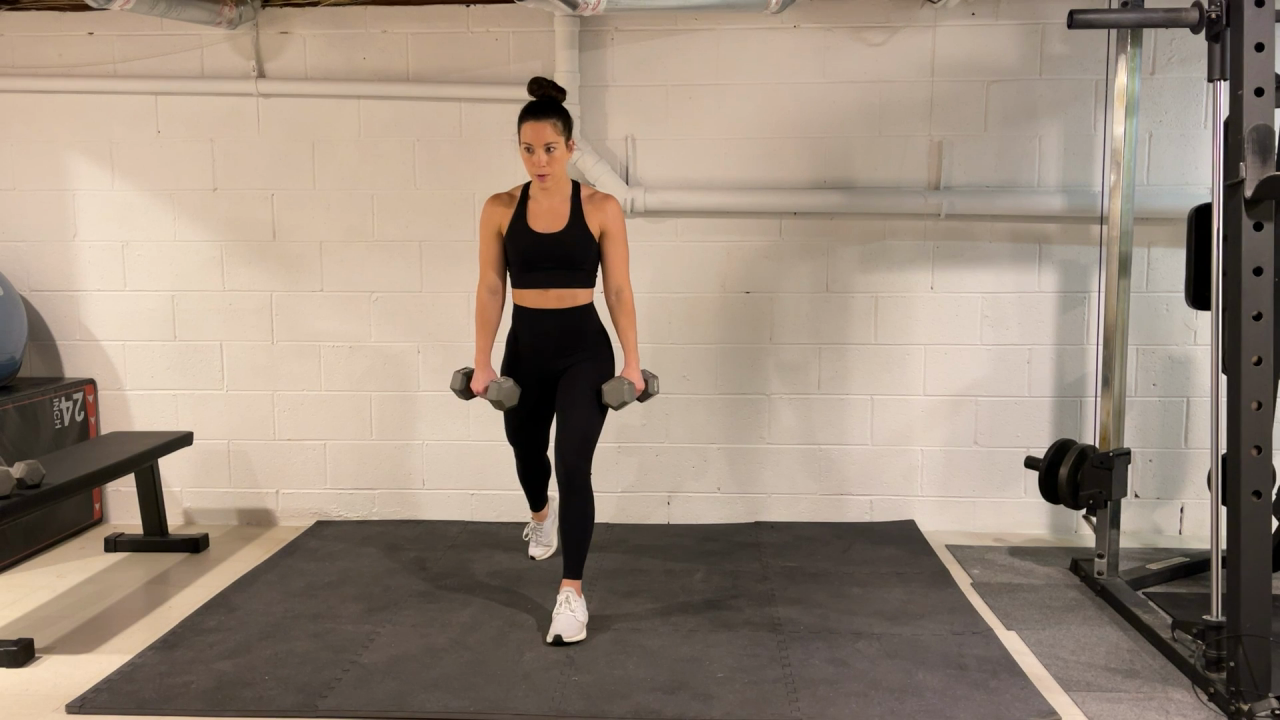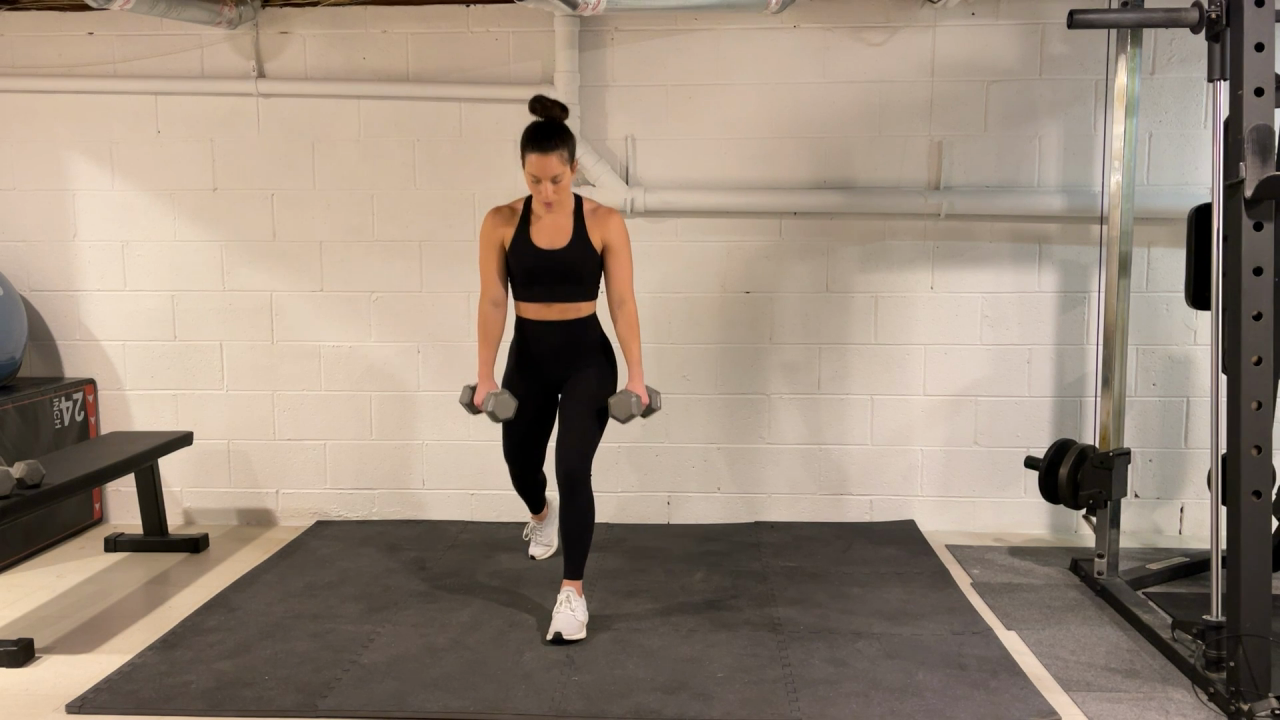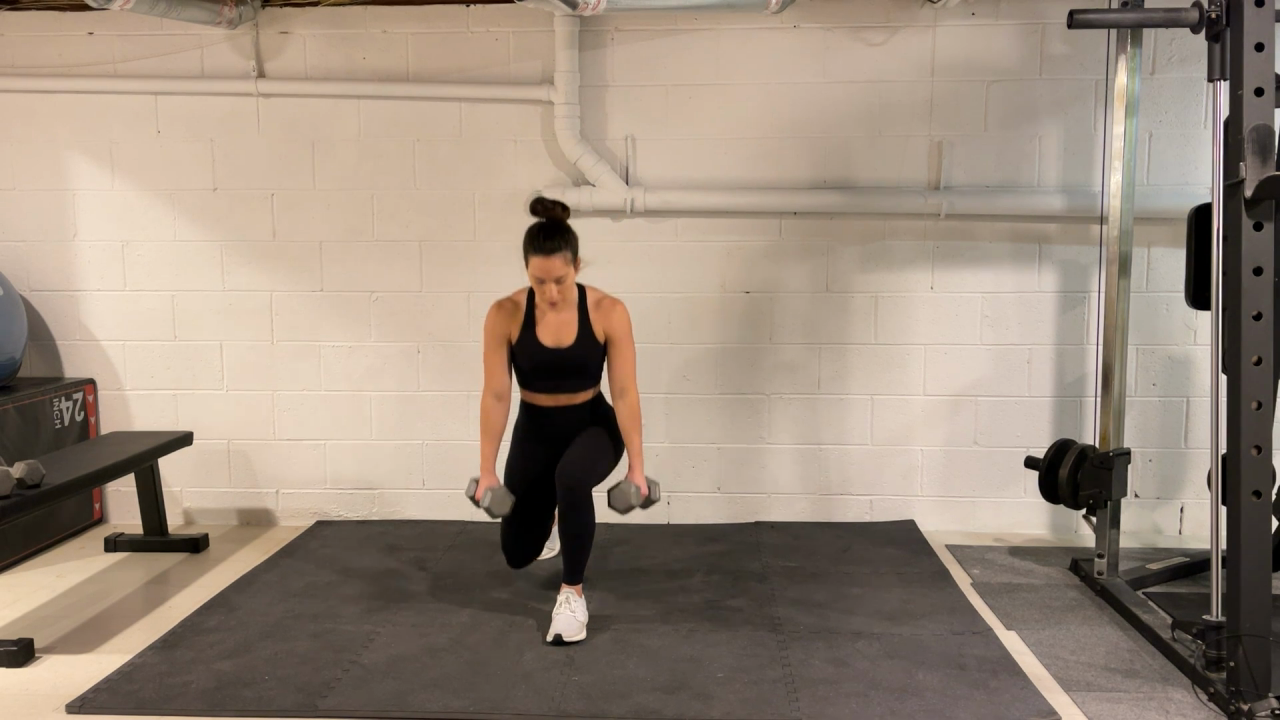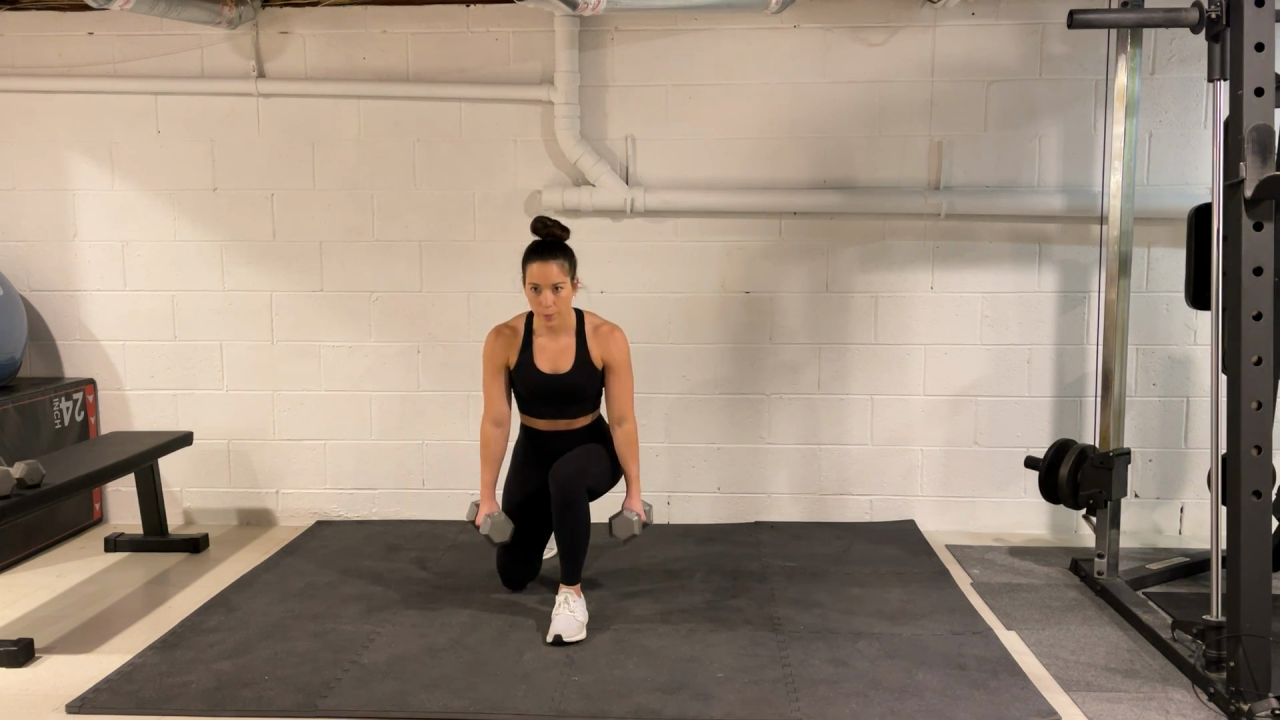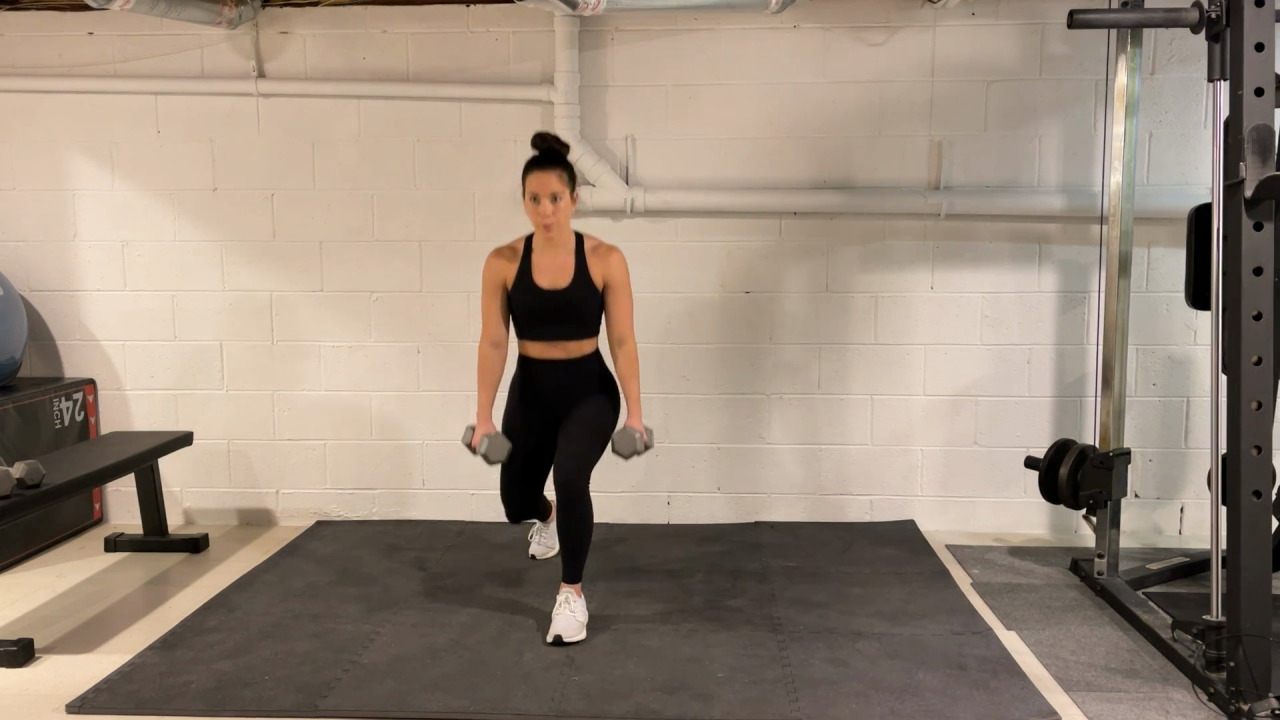
dt=0.4s
person 1, frame 1
left shoulder: (601, 208)
right shoulder: (500, 208)
left elbow: (618, 289)
right elbow: (491, 288)
left wrist: (631, 360)
right wrist: (482, 361)
left hip: (584, 350)
right hip: (524, 350)
left knee: (574, 467)
right knee: (526, 450)
left ankle: (572, 593)
right ankle: (541, 514)
person 1, frame 2
left shoulder: (605, 222)
right shoulder: (501, 221)
left elbow: (622, 303)
right elbow: (492, 302)
left wrist: (635, 375)
right wrist: (485, 375)
left hip: (587, 358)
right hip: (528, 359)
left knee: (573, 468)
right knee: (520, 462)
left ankle: (573, 592)
right ankle: (541, 514)
person 1, frame 3
left shoulder: (609, 312)
right shoulder: (505, 314)
left elbow: (625, 393)
right elbow: (496, 395)
left wrist: (636, 465)
right wrist: (487, 469)
left hip: (592, 424)
right hip: (534, 430)
left knee: (572, 479)
right knee: (517, 552)
left ankle: (572, 594)
right ankle: (549, 521)
person 1, frame 4
left shoulder: (607, 338)
right shoulder: (503, 340)
left elbow: (622, 421)
right elbow: (495, 422)
left wrist: (633, 490)
right wrist: (486, 495)
left hip: (591, 447)
right hip: (533, 453)
left knee: (566, 480)
right knee: (513, 575)
left ankle: (571, 594)
right ankle: (548, 525)
person 1, frame 5
left shoulder: (606, 260)
right shoulder: (503, 262)
left elbow: (623, 342)
right elbow: (493, 344)
left wrist: (634, 410)
right wrist: (484, 415)
left hip: (589, 389)
right hip: (530, 391)
left knee: (570, 476)
right knee: (516, 504)
left ankle: (572, 594)
right ankle: (547, 514)
